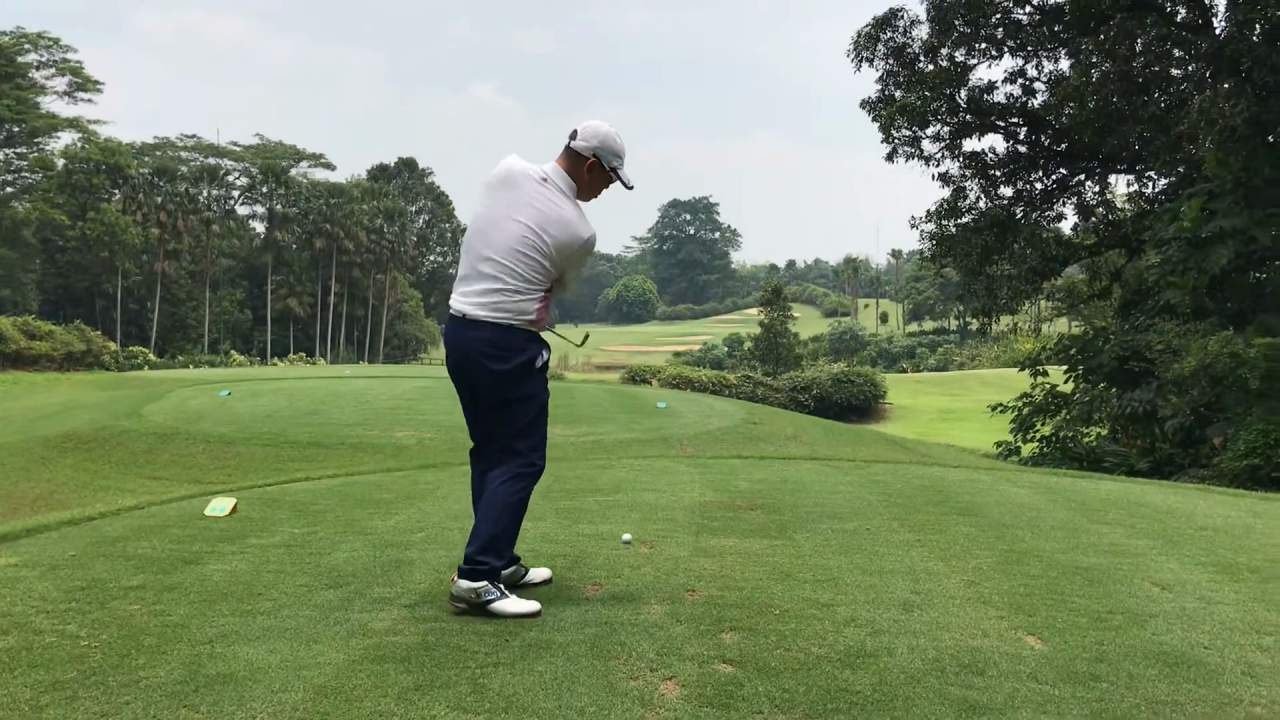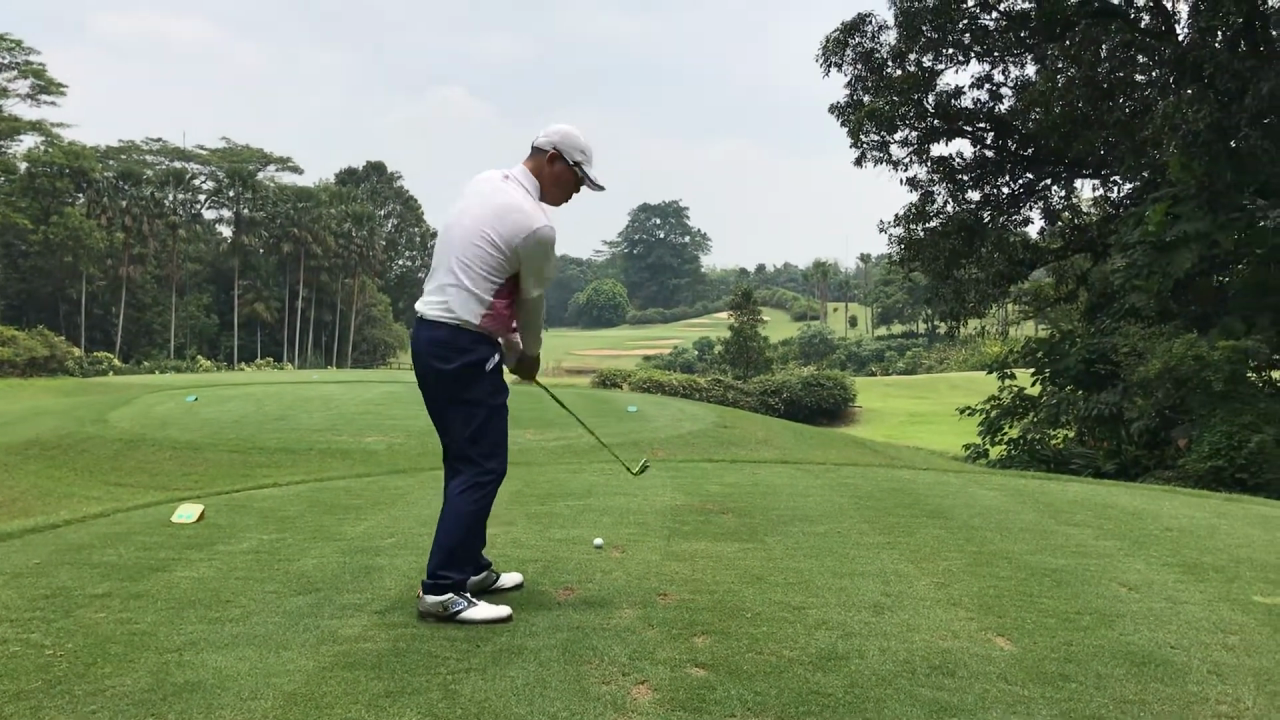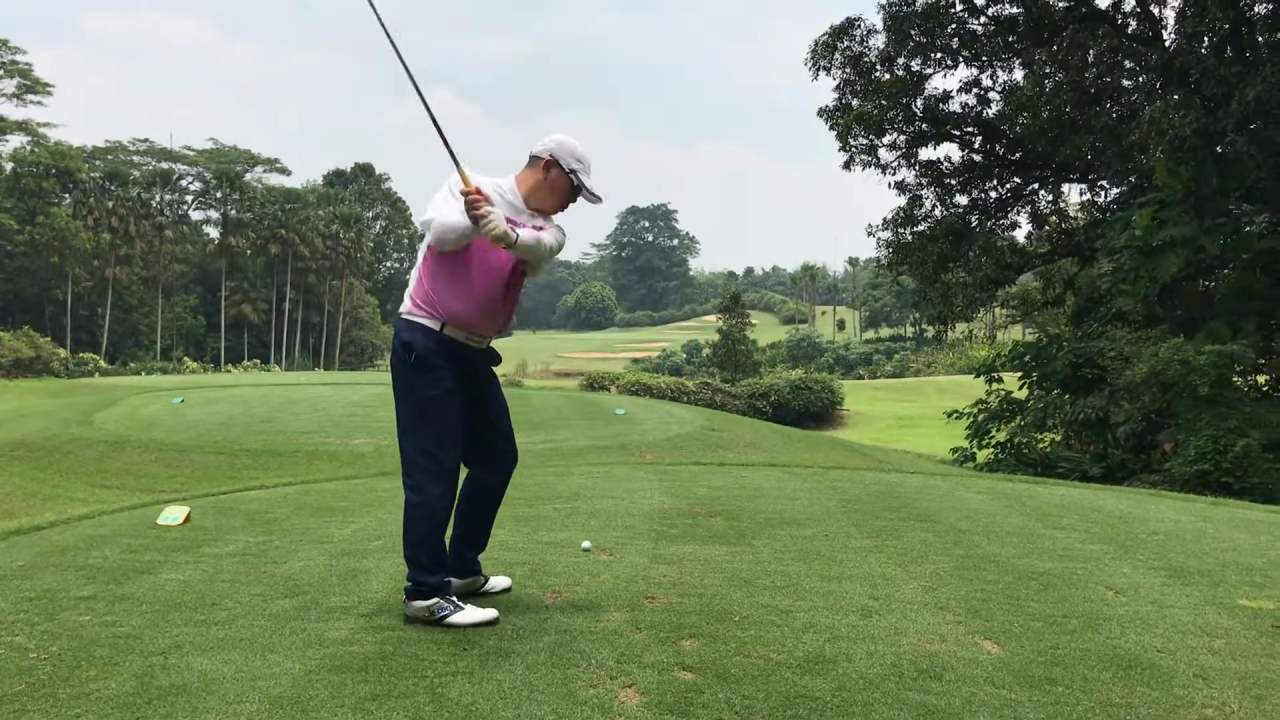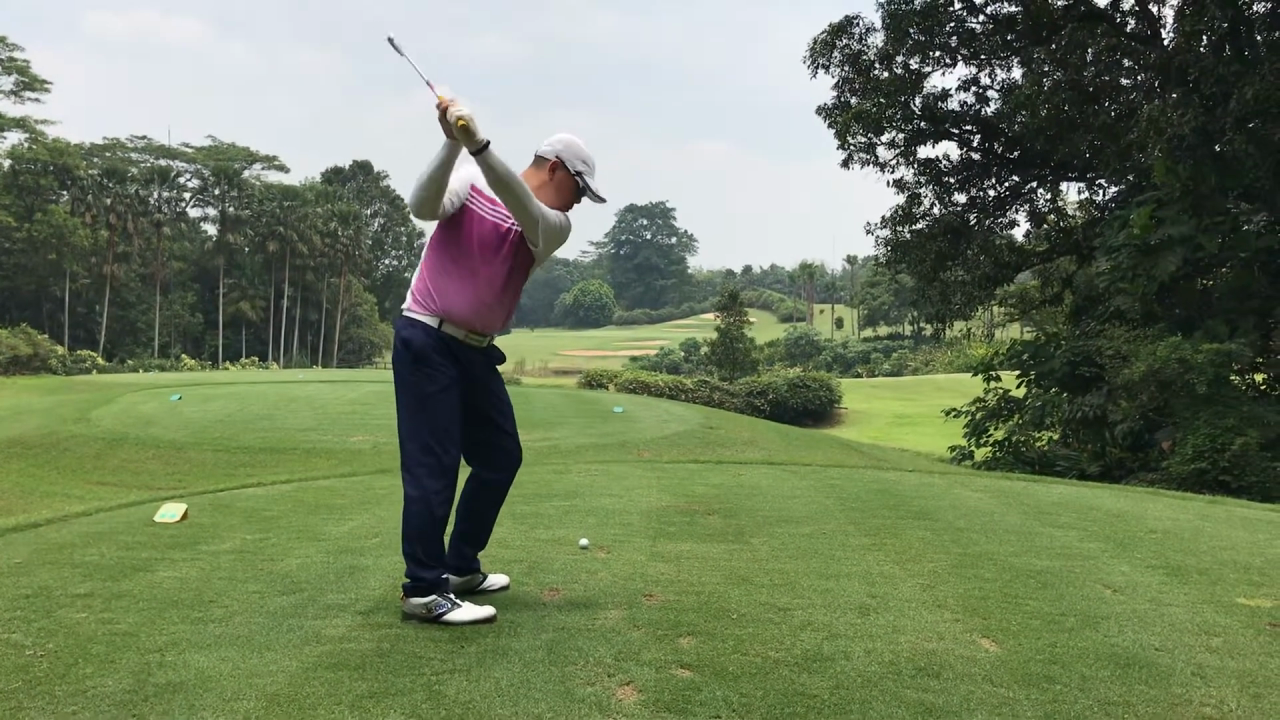
dt=0.4s
person 1, frame 1
left shoulder: (508, 170)
right shoulder: (579, 233)
left hip: (460, 329)
right hip: (509, 344)
left knee: (490, 451)
right knee: (521, 460)
left ankle: (498, 561)
right ankle: (476, 576)
person 1, frame 2
left shoulder: (486, 182)
right shoulder: (535, 224)
right elbow: (532, 305)
left wrist: (509, 339)
right wrist: (526, 352)
left hip: (437, 337)
right hip: (463, 346)
left knee: (469, 456)
right knee: (481, 464)
left ankle: (469, 566)
right ankle: (441, 590)
person 1, frame 3
left shoulder: (551, 233)
right shoulder: (466, 193)
left elbow: (528, 248)
right elbow: (441, 235)
left wrist: (503, 226)
right wrist: (477, 219)
left hip: (474, 353)
right hip: (425, 346)
left knee: (496, 460)
right knee: (434, 470)
left ankle: (460, 570)
right ankle: (425, 594)
person 1, frame 4
left shoulder: (553, 225)
right shoulder: (468, 182)
left elbow: (520, 205)
right elbow: (421, 206)
left wrist: (478, 142)
right wrist: (453, 143)
left hip: (476, 351)
right hip: (426, 342)
left knee: (500, 457)
right knee: (433, 466)
left ankle: (459, 567)
right ankle: (423, 590)
